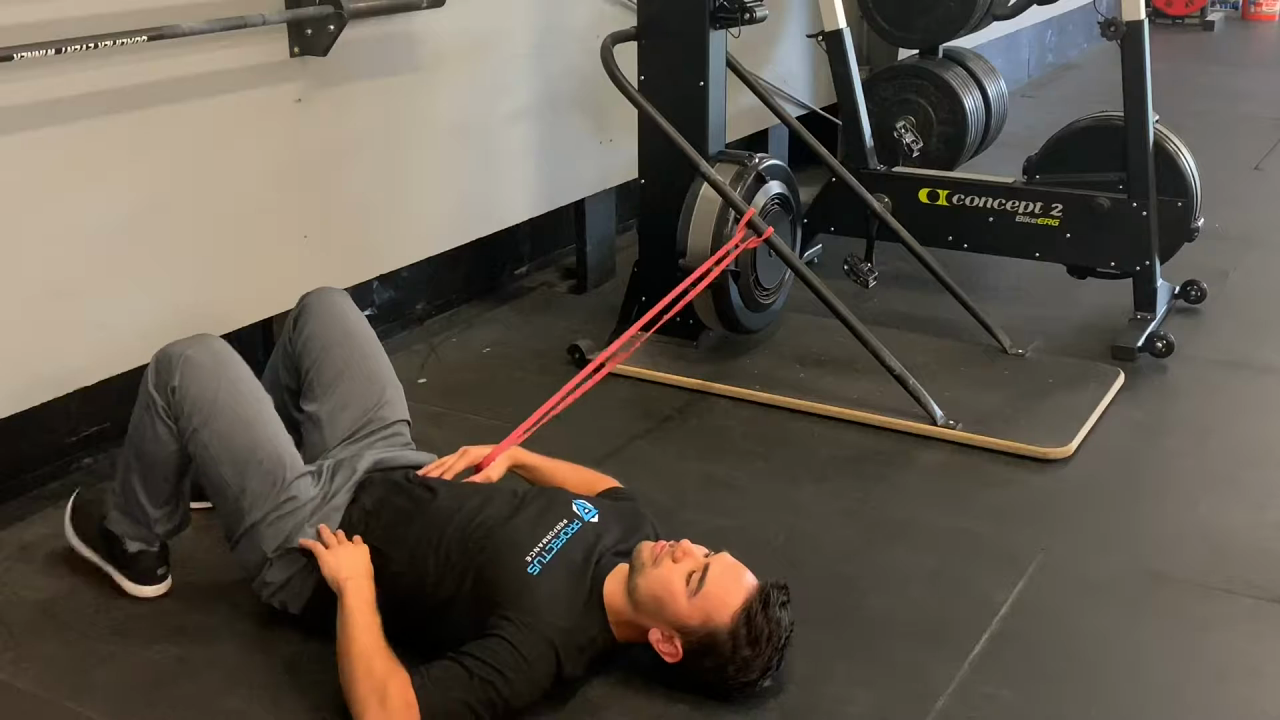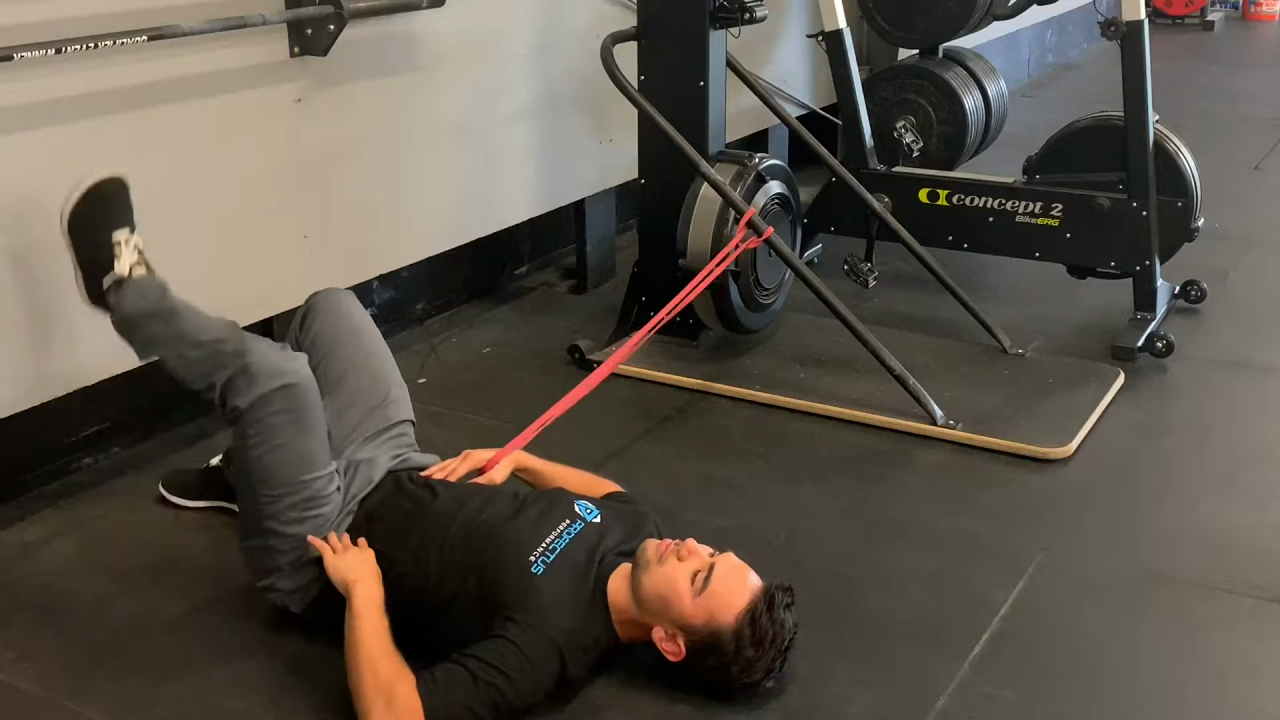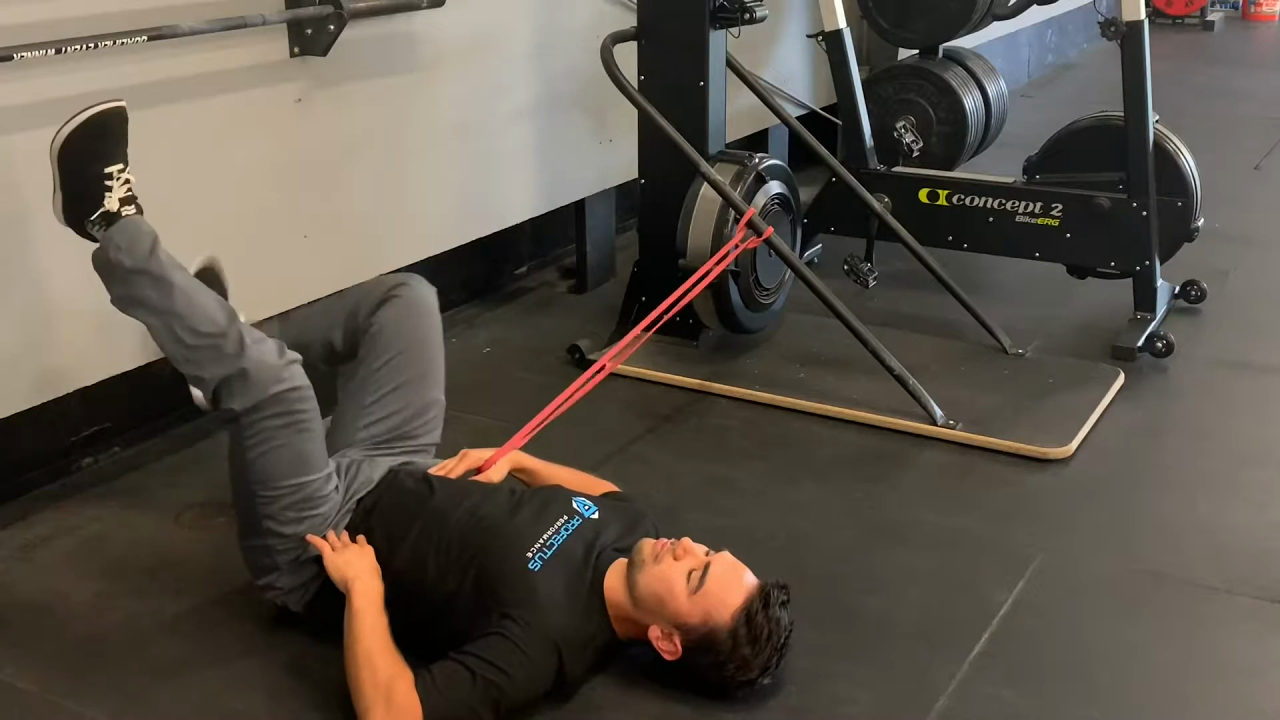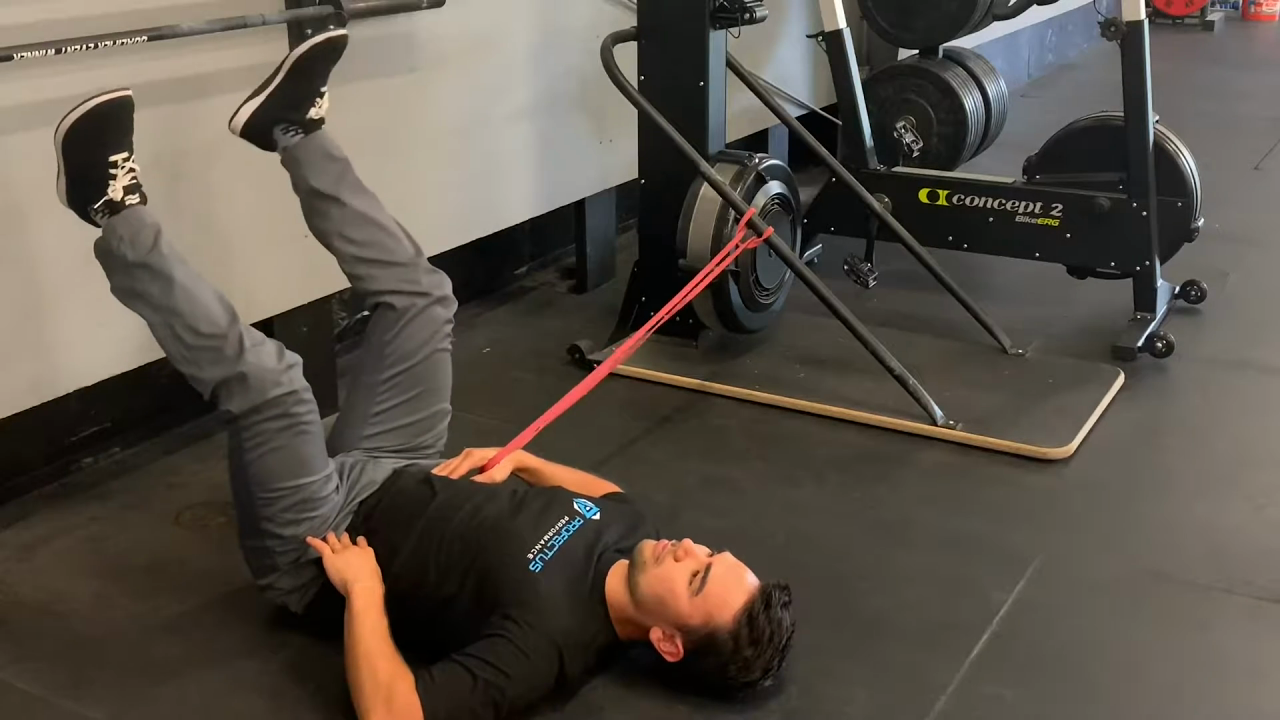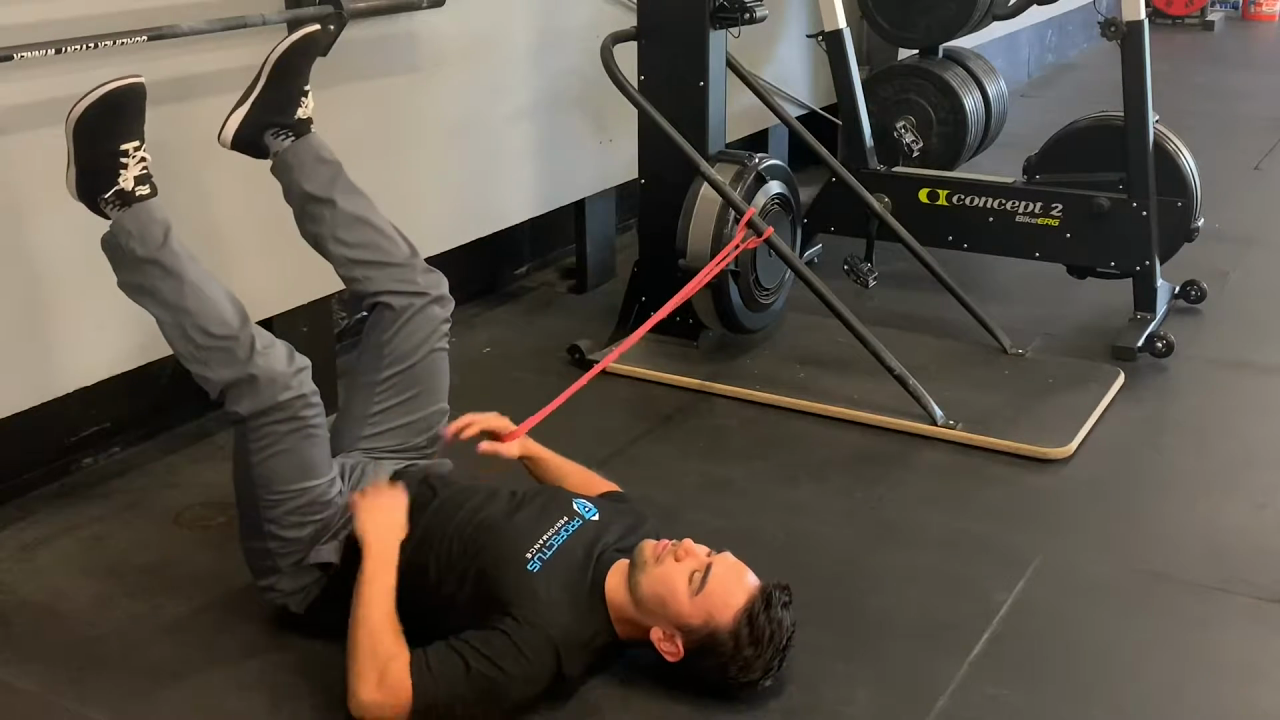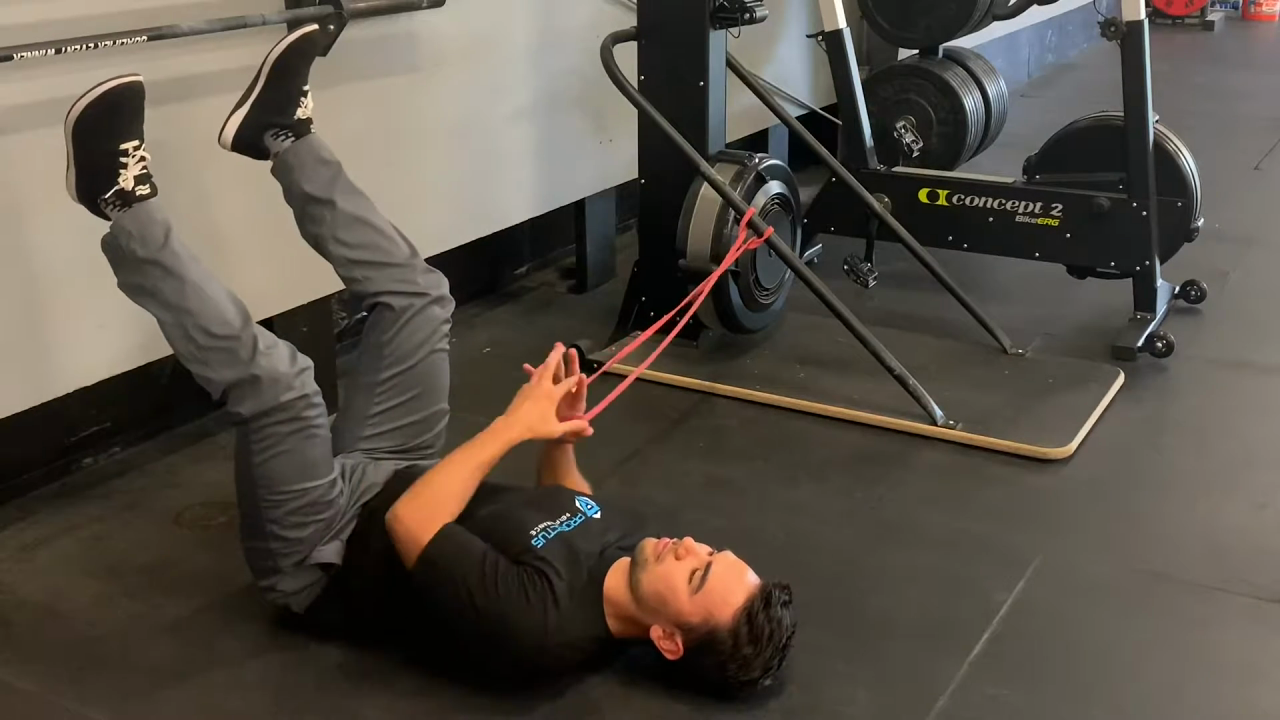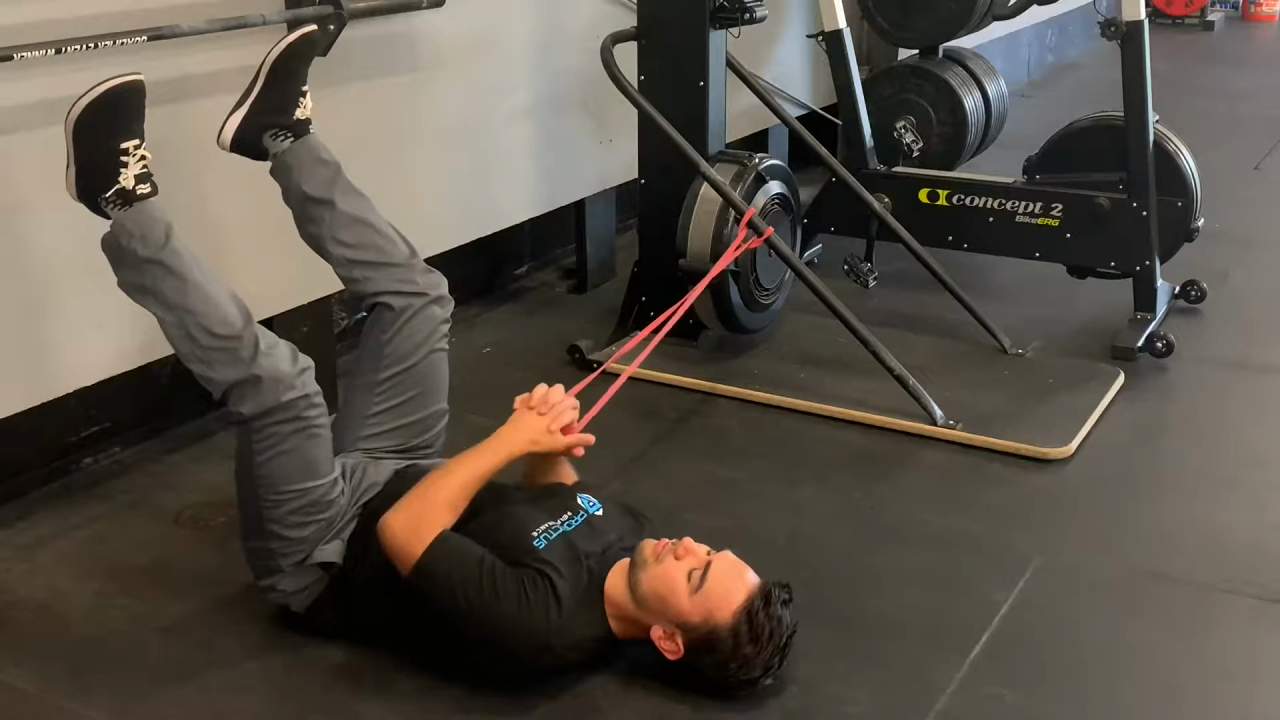
dt=0.4s
person 1, frame 1
left shoulder: (544, 638)
right shoulder: (629, 533)
right elbow: (599, 483)
left wrist: (354, 586)
right wrist: (511, 457)
left hip: (311, 540)
right hip: (390, 472)
left knee: (188, 367)
right knee: (322, 309)
left ankle: (134, 541)
right ankle: (276, 433)
person 1, frame 2
left shoulder: (549, 641)
right shoulder: (634, 533)
right elbow: (601, 486)
left wrist: (363, 589)
right wrist: (518, 462)
left hip: (321, 548)
right hip: (398, 476)
left knee: (272, 372)
right knee: (329, 311)
left ankle: (126, 287)
right ankle: (243, 473)
person 1, frame 3
left shoulder: (547, 640)
right shoulder: (629, 534)
right elbow: (603, 489)
left wrist: (363, 586)
right wrist: (515, 461)
left hip: (318, 549)
right hip: (392, 479)
left knee: (270, 377)
right knee: (405, 298)
left ankle: (114, 227)
right ankle: (233, 356)
person 1, frame 4
left shoulder: (550, 638)
right shoulder: (628, 538)
right elbow: (603, 490)
left wrist: (363, 589)
right wrist: (520, 460)
left hip: (319, 549)
right hip: (393, 481)
left knee: (264, 374)
right knee: (421, 295)
left ankle: (118, 214)
right ankle: (294, 131)
person 1, frame 5
left shoulder: (549, 638)
right shoulder: (627, 536)
right elbow: (601, 488)
left wrist: (379, 545)
right wrist: (527, 447)
left hip: (317, 551)
right hip: (390, 478)
left knee: (272, 377)
right knee: (415, 295)
left ankle: (127, 205)
right ankle: (282, 135)
person 1, frame 6
left shoulder: (543, 625)
right shoulder: (624, 542)
left elbow: (408, 526)
left wrist: (513, 426)
right wrist: (559, 436)
left hip: (321, 555)
right hip: (382, 476)
left knee: (273, 374)
right knee: (416, 295)
left ankle: (126, 204)
right ankle: (283, 136)
person 1, frame 7
left shoulder: (543, 626)
right shoulder: (625, 532)
left elbow: (402, 530)
right elbow: (551, 495)
left wrist: (514, 435)
right wrist: (552, 445)
left hip: (319, 557)
right hip: (385, 475)
left knee: (274, 376)
right knee: (415, 294)
left ankle: (128, 206)
right ankle: (282, 136)
